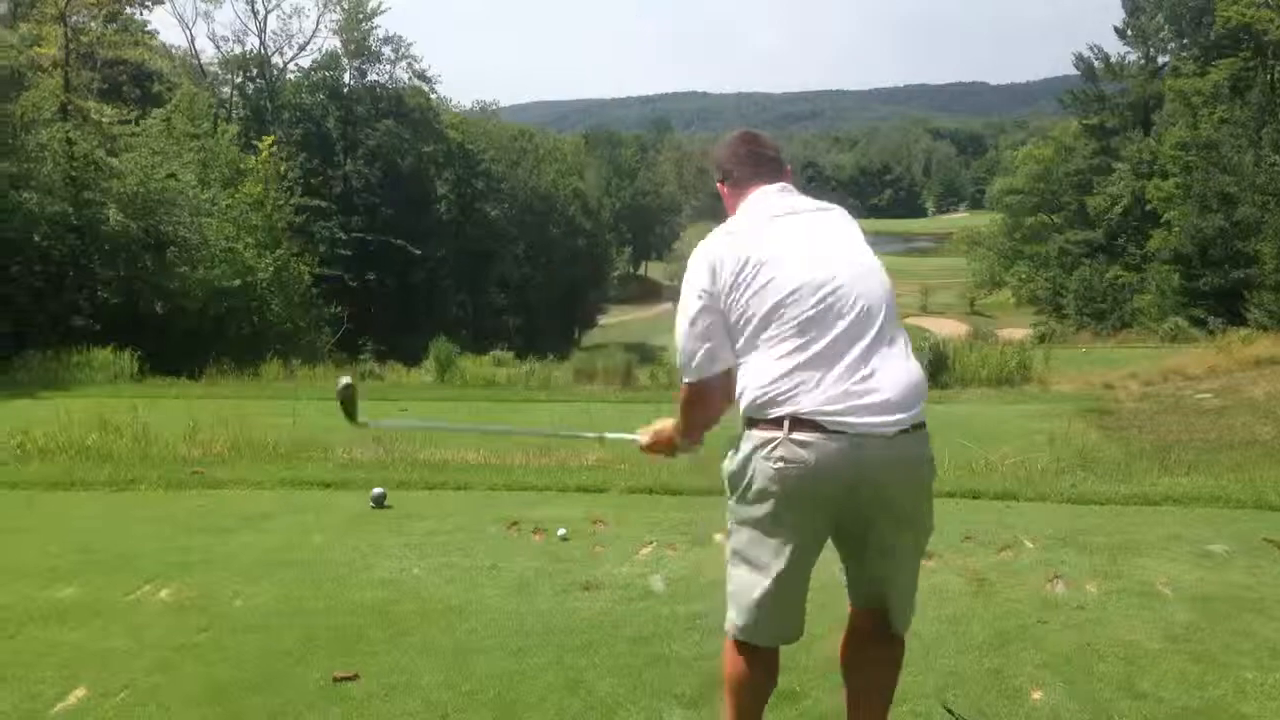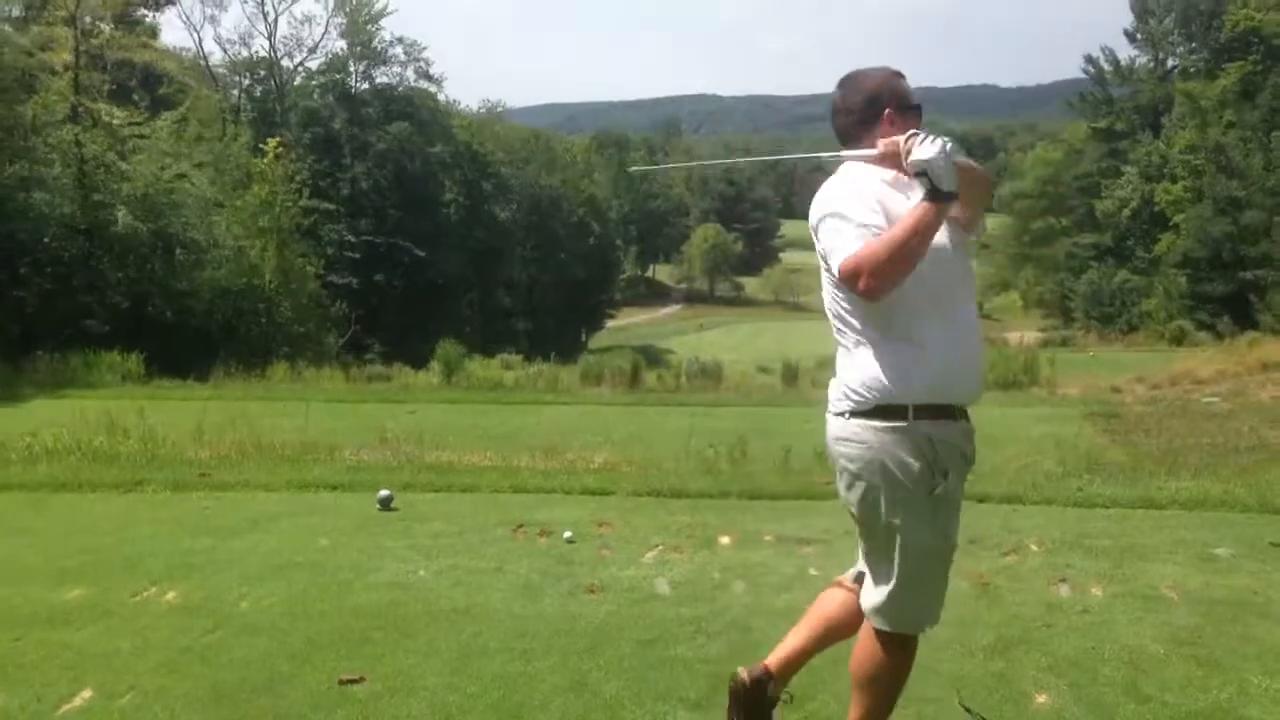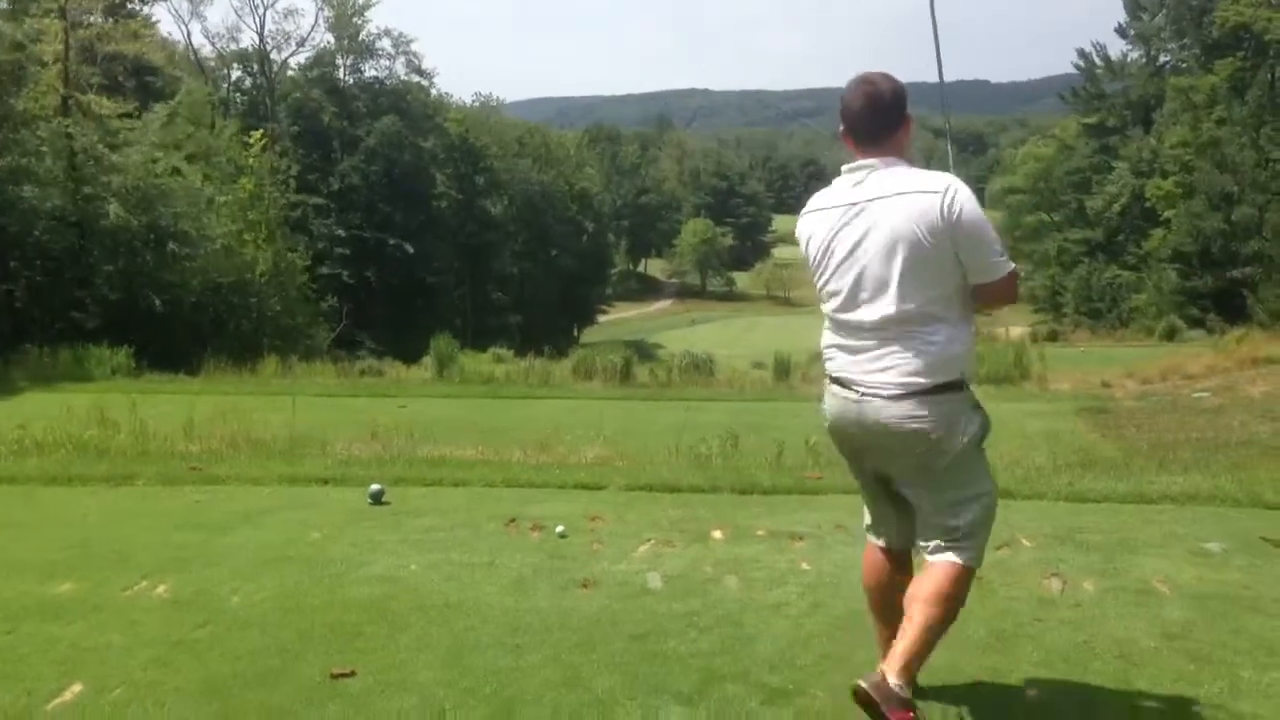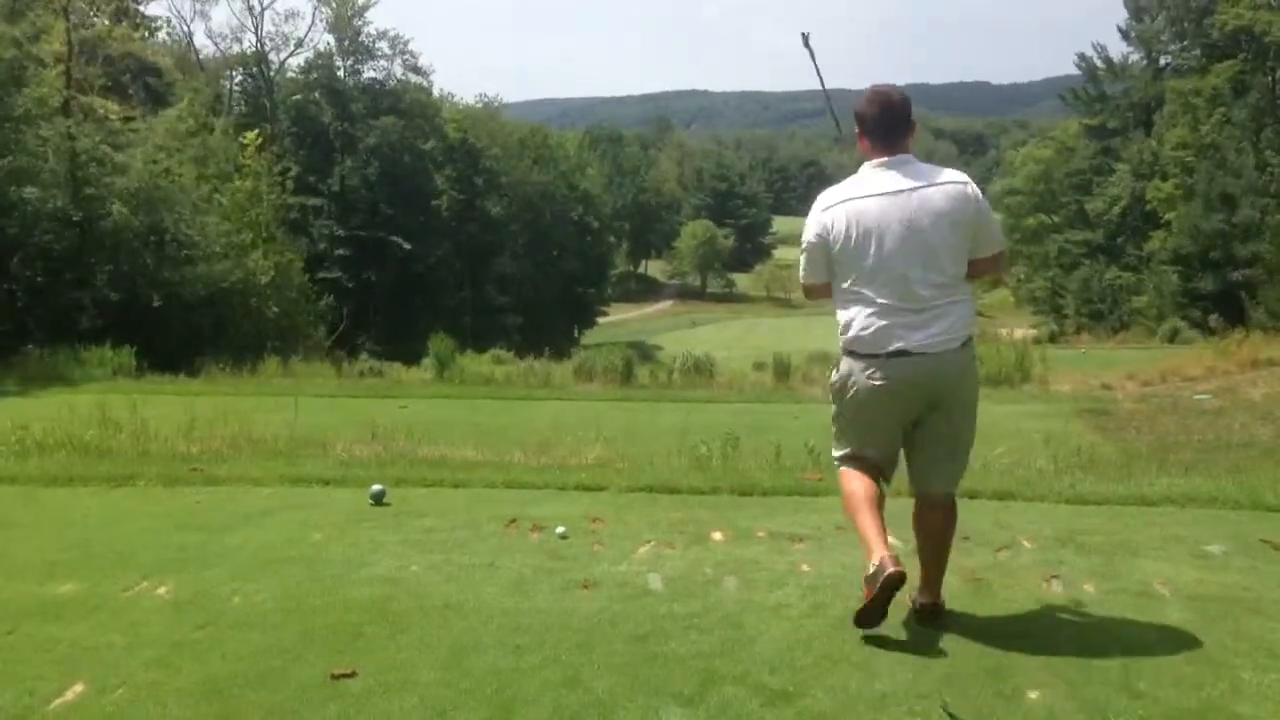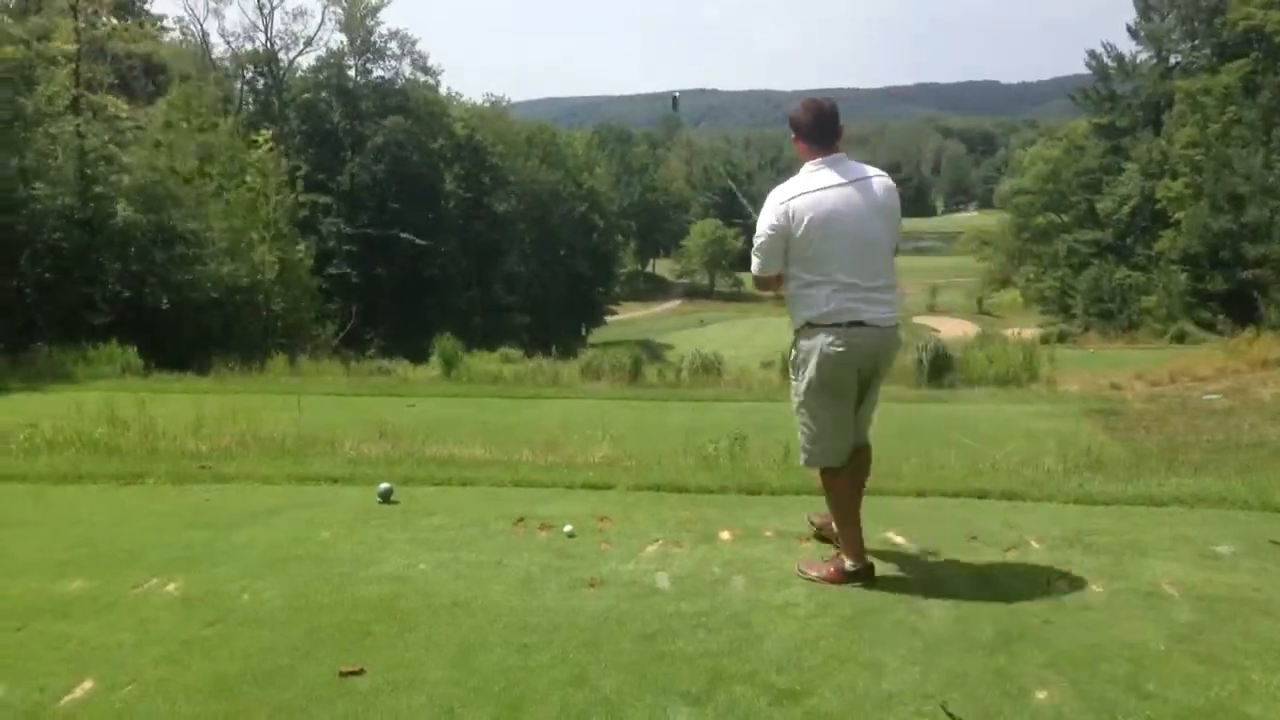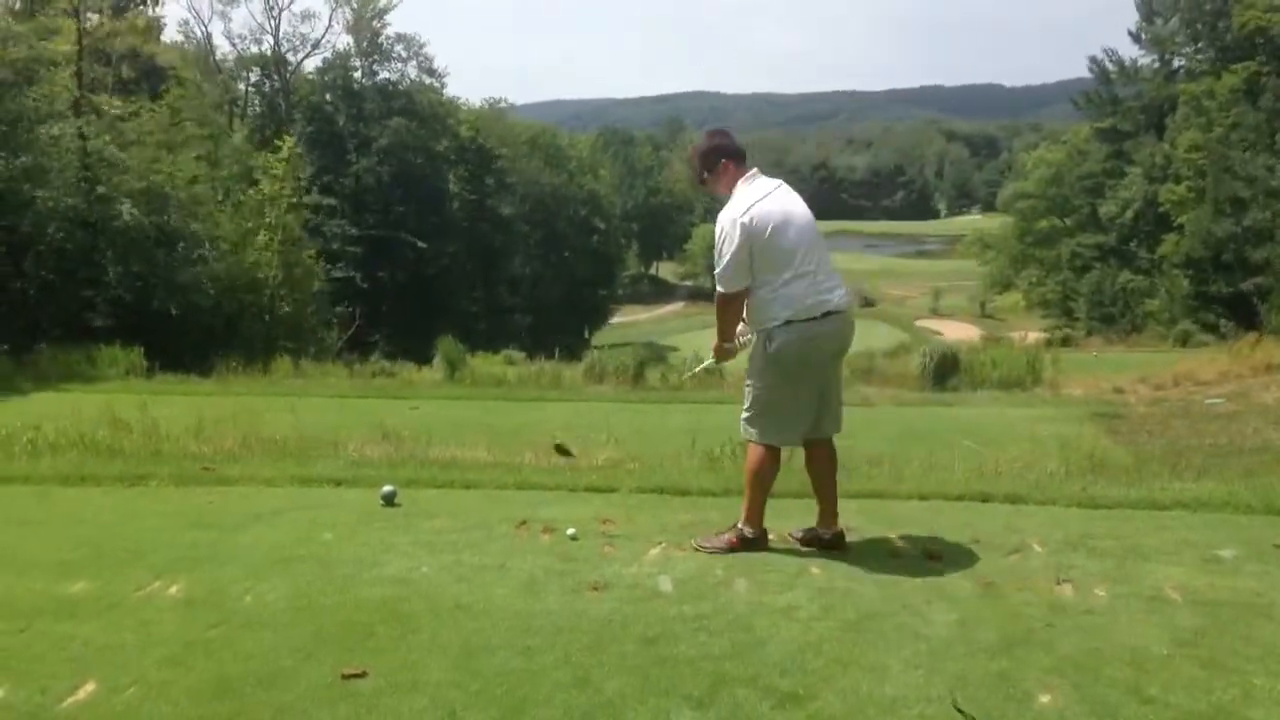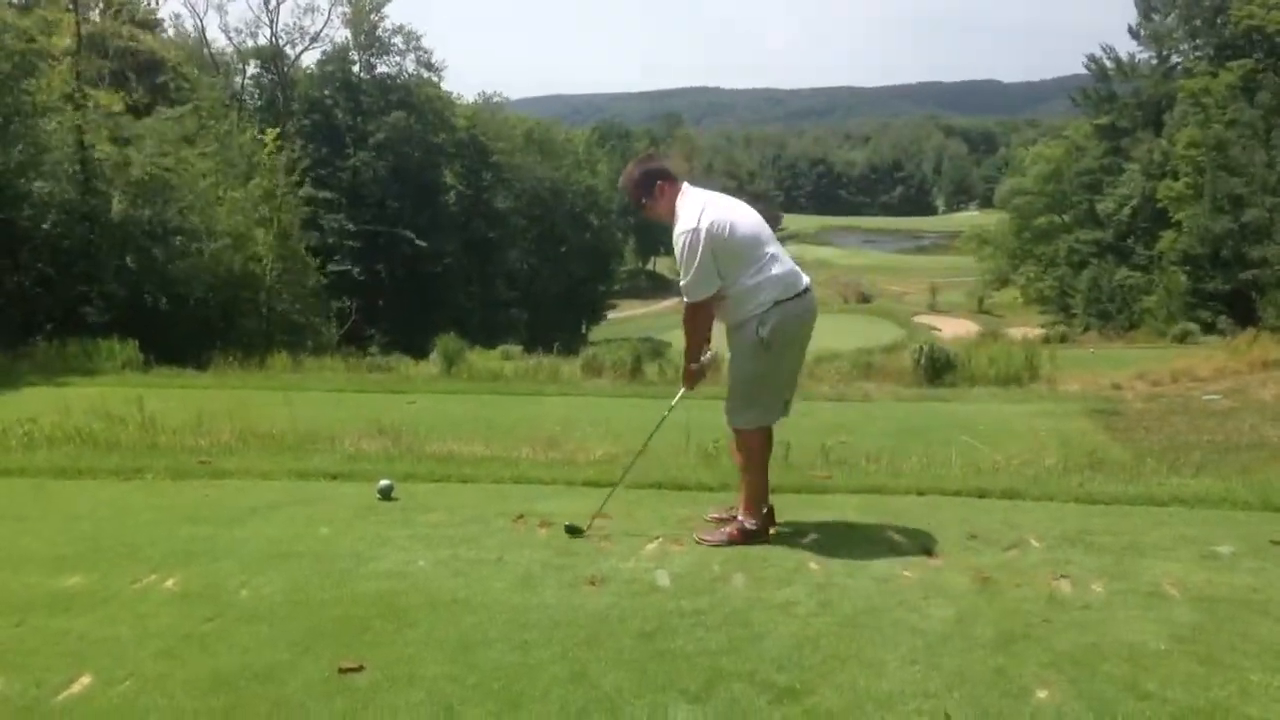
dt=0.7s
person 1, frame 1
left shoulder: (716, 252)
right shoulder: (839, 220)
left elbow: (708, 389)
left wrist: (682, 433)
left hip: (791, 449)
right hip: (900, 444)
left knee: (756, 624)
right knee: (881, 611)
person 1, frame 2
left shoulder: (907, 186)
right shoulder: (848, 195)
left elbow: (978, 193)
right elbow: (869, 275)
left wrist: (945, 169)
right wrist: (934, 189)
left hip: (926, 423)
right hip: (893, 428)
left knee: (875, 583)
right knee: (898, 606)
person 1, frame 3
left shoulder: (815, 211)
right shoulder: (943, 194)
right elbow: (1001, 289)
left hip: (846, 398)
right hip: (925, 404)
left knee: (886, 534)
right knee: (955, 548)
left ankle: (893, 665)
person 1, frame 4
left shoulder: (833, 205)
right shoulder: (960, 189)
left elbow: (813, 288)
right elbow: (993, 263)
left hip: (873, 364)
right hip: (949, 360)
left knee: (859, 464)
right knee: (937, 484)
left ankle: (882, 560)
right ankle: (928, 596)
person 1, frame 5
left shoulder: (786, 199)
right shoulder: (883, 185)
left elbow: (764, 279)
left hip: (828, 336)
right hip: (882, 329)
left knee: (829, 450)
right knee: (854, 435)
left ankle: (852, 559)
right ankle: (842, 524)
person 1, frame 6
left shoulder: (735, 216)
right shoulder: (779, 191)
left elbow: (730, 293)
left wrist: (724, 342)
right wrist: (749, 316)
left hip: (792, 330)
right hip: (834, 319)
left knee: (764, 432)
right knee: (814, 430)
left ankle: (750, 529)
right ankle: (828, 525)
person 1, frame 7
left shoulder: (690, 227)
right shoulder: (706, 203)
left elbow: (698, 304)
left wrist: (691, 360)
right wrist: (703, 343)
left hip: (771, 315)
right hip: (788, 305)
left knee: (746, 416)
right knee: (755, 413)
left ankle: (751, 520)
right ankle: (757, 506)
